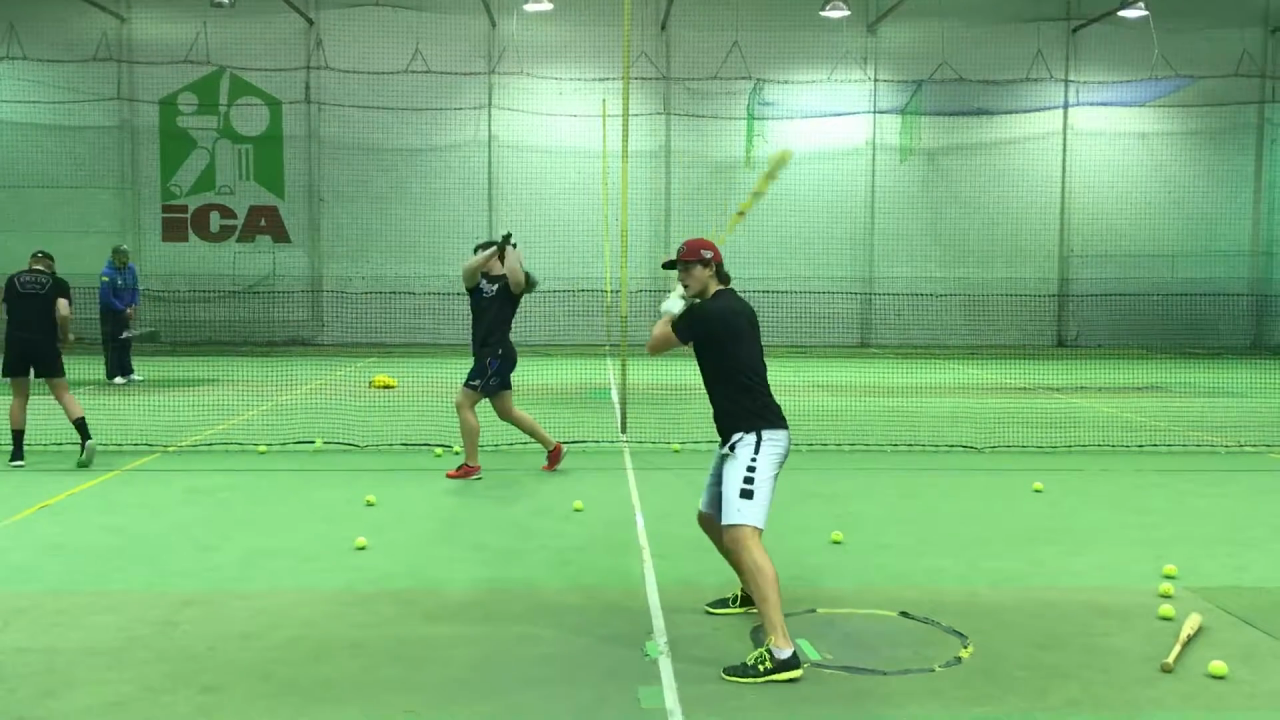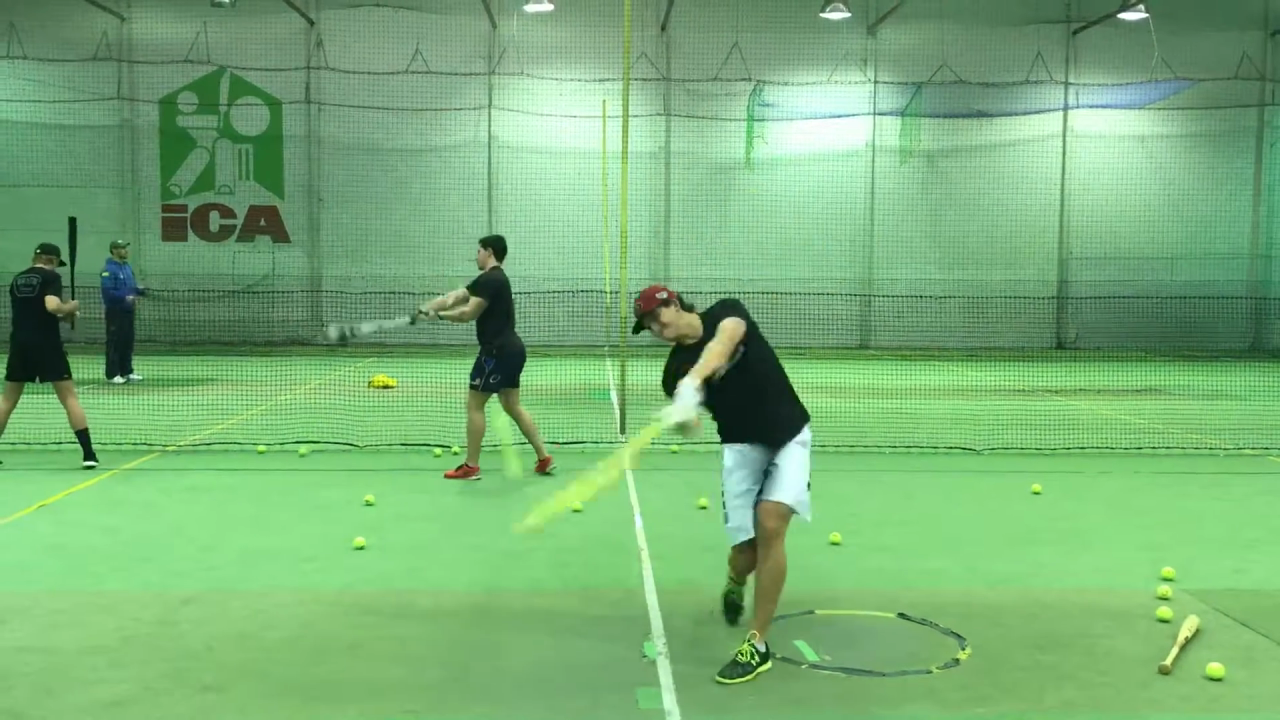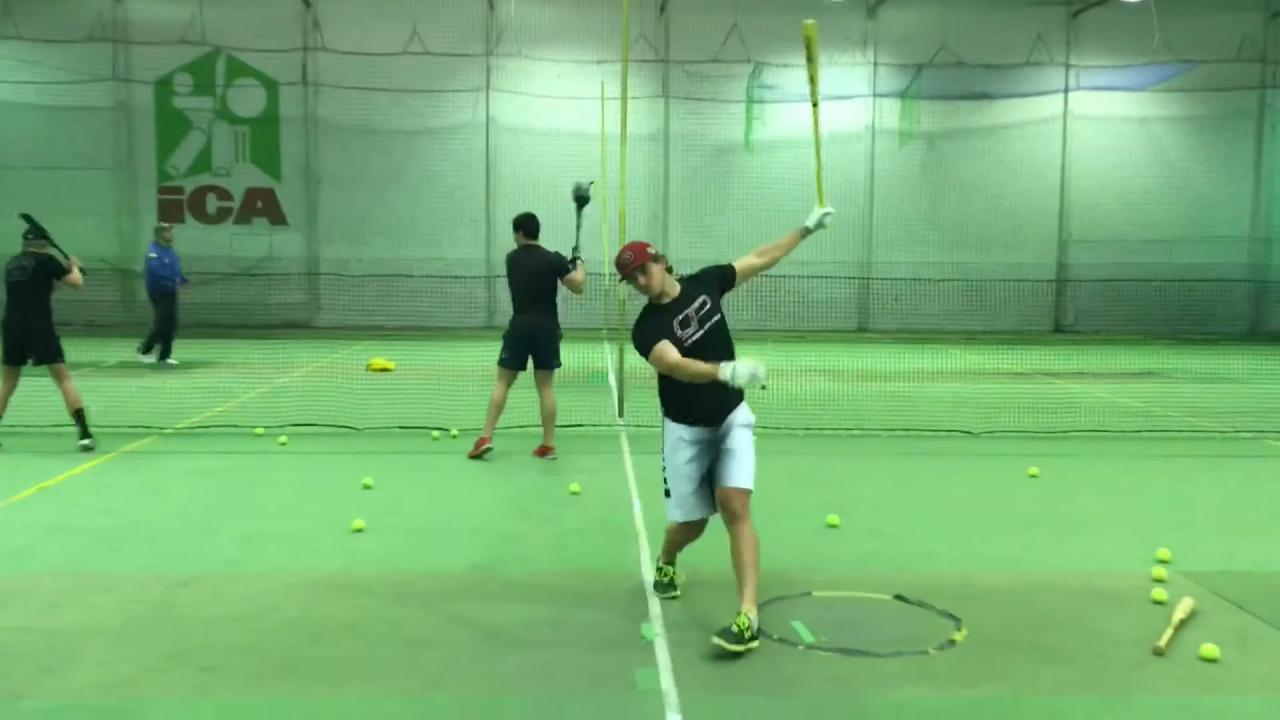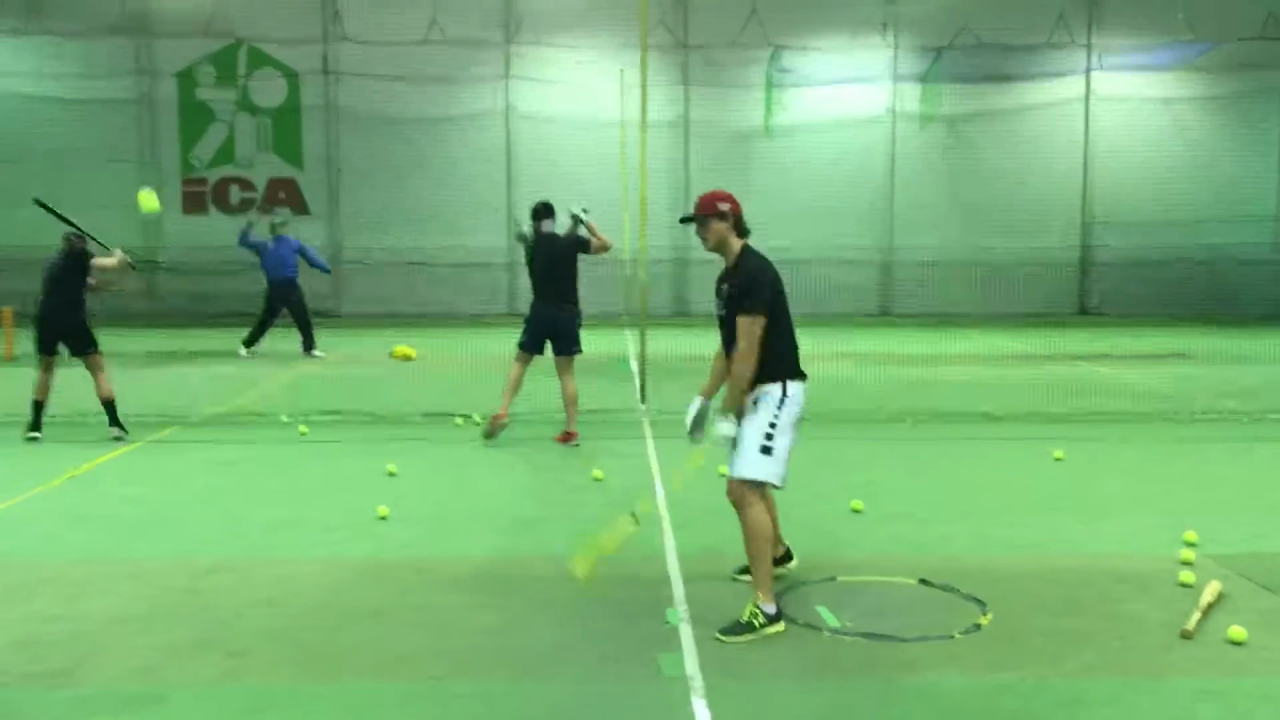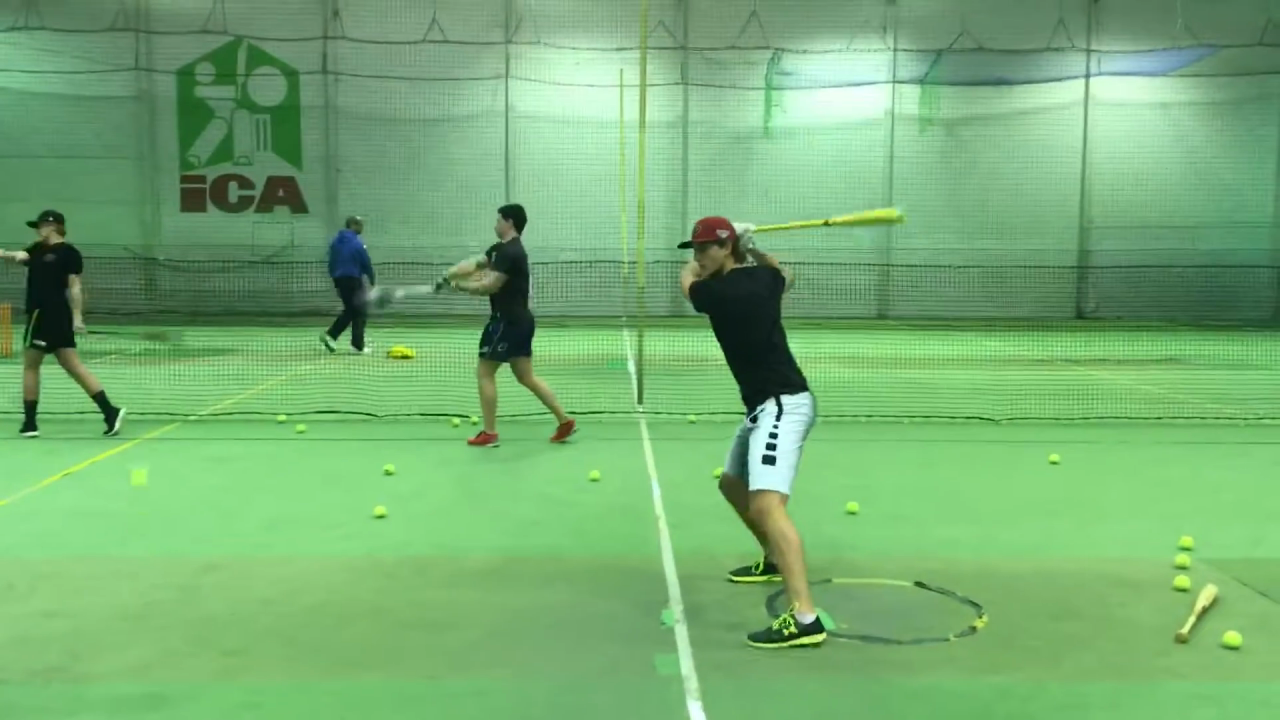
dt=1s
person 1, frame 1
left shoulder: (707, 313)
right shoulder: (736, 307)
left elbow: (655, 343)
left wrist: (672, 307)
right wrist: (684, 306)
left hip: (755, 438)
right hip: (744, 435)
left knee: (741, 536)
right knee: (710, 518)
left ankle: (781, 651)
right ankle: (752, 593)
person 1, frame 2
left shoulder: (724, 312)
right shoulder: (674, 369)
left elbow: (720, 348)
right elbow: (685, 420)
left wrist: (692, 383)
right wrist: (682, 412)
left hip: (791, 435)
right hip: (743, 446)
left knee: (772, 523)
right knee: (746, 547)
left ankle: (758, 643)
right ankle: (737, 583)
person 1, frame 3
left shoulder: (706, 282)
right shoulder: (647, 327)
left elbow: (760, 259)
right elbow: (675, 367)
left wrist: (807, 227)
right wrist: (724, 371)
left hip: (731, 417)
right hip: (686, 425)
left knee: (735, 507)
right knee: (692, 519)
left ankle: (748, 618)
right ankle: (665, 563)
person 1, frame 4
left shoulder: (753, 272)
right shoulder: (730, 275)
left elbow: (747, 352)
left wrist: (728, 414)
right wrist: (706, 402)
left hip: (776, 391)
right hip: (755, 394)
left knee: (743, 490)
right knee: (750, 484)
left ankle: (765, 607)
right ankle: (777, 551)
person 1, frame 5
left shoulder: (716, 292)
right shoulder: (764, 278)
left elbow: (686, 279)
right elbow: (783, 275)
left wrist: (709, 262)
right wrist: (753, 249)
left hip: (781, 407)
right hip: (779, 403)
left knee: (767, 503)
right knee: (732, 484)
left ankle: (804, 618)
right ankle: (775, 561)
person 2, frame 1
left shoulder: (509, 283)
right shoulder: (477, 281)
left elbow: (518, 281)
right elbow: (467, 268)
left wrist: (510, 248)
right wrist: (496, 247)
left hip: (497, 354)
right hip: (487, 354)
left knee: (463, 403)
right knee: (506, 411)
left ankle: (471, 466)
right ankle: (553, 447)
person 2, frame 2
left shoulder: (489, 279)
right shoulder: (493, 279)
left elbow: (470, 313)
right elbow: (455, 297)
left wrist: (439, 315)
right wrist: (429, 307)
left hip: (498, 351)
right hip: (511, 350)
left knee: (474, 404)
right knee: (512, 405)
left ankle: (470, 466)
right ankle: (543, 457)
person 2, frame 3
left shoulder: (512, 258)
right shoulder: (553, 259)
right elbow: (579, 287)
left wrist: (564, 264)
right wrist: (579, 265)
left hip: (519, 327)
right hip: (547, 328)
left knee: (502, 382)
right knee: (545, 387)
left ankle: (486, 437)
right ankle: (548, 445)
person 2, frame 4
left shoulder: (531, 245)
right shoulder: (570, 242)
right elbow: (605, 244)
left wrist: (575, 225)
right wrist: (585, 222)
left hip: (540, 314)
right hip: (566, 316)
left knee: (520, 363)
right knee: (566, 373)
left ankle: (502, 413)
right ankle: (571, 430)
person 2, frame 5
left shoulder: (511, 252)
right shoulder: (500, 248)
left elbow: (489, 286)
right elbow: (475, 265)
left wrist: (460, 286)
right wrist: (450, 275)
left hip: (508, 321)
right hip: (517, 320)
left knee: (485, 372)
right knee: (527, 376)
left ankle: (489, 433)
right ankle: (564, 421)
person 3, frame 1
left shoulder: (13, 280)
right shoulder: (58, 282)
left elbow: (9, 311)
right elbow: (63, 314)
right wrist: (65, 335)
left hip: (15, 341)
right hip: (44, 342)
left knee: (19, 397)
right knee: (63, 394)
left ankle: (17, 452)
right ankle: (85, 439)
person 3, frame 2
right shoulder: (50, 277)
right elbow: (51, 306)
left wrist: (63, 315)
right wrist: (70, 307)
left hip: (19, 345)
right hip: (47, 345)
right knee: (70, 399)
right ankle: (88, 453)
person 3, frame 3
right shoulder: (45, 260)
right elbow: (77, 282)
left wrist: (62, 274)
right wrist: (73, 267)
right hip: (40, 327)
right knee: (64, 380)
right ankle: (84, 432)
person 3, frame 4
left shoulder: (58, 260)
right shoulder: (79, 257)
left elbow: (88, 283)
right elbow: (102, 265)
left wrist: (116, 265)
right wrist: (117, 258)
left hip: (46, 318)
right hip: (73, 321)
left knee: (45, 369)
right knee: (98, 370)
left ankle: (35, 424)
right ankle: (115, 423)
person 3, frame 5
left shoulder: (69, 253)
right shoulder: (38, 249)
left elbow: (75, 287)
left wrist: (78, 318)
left hip: (48, 314)
right hip: (54, 315)
left knee: (31, 366)
right knee: (74, 366)
left ankle: (30, 423)
right ankle: (111, 412)
